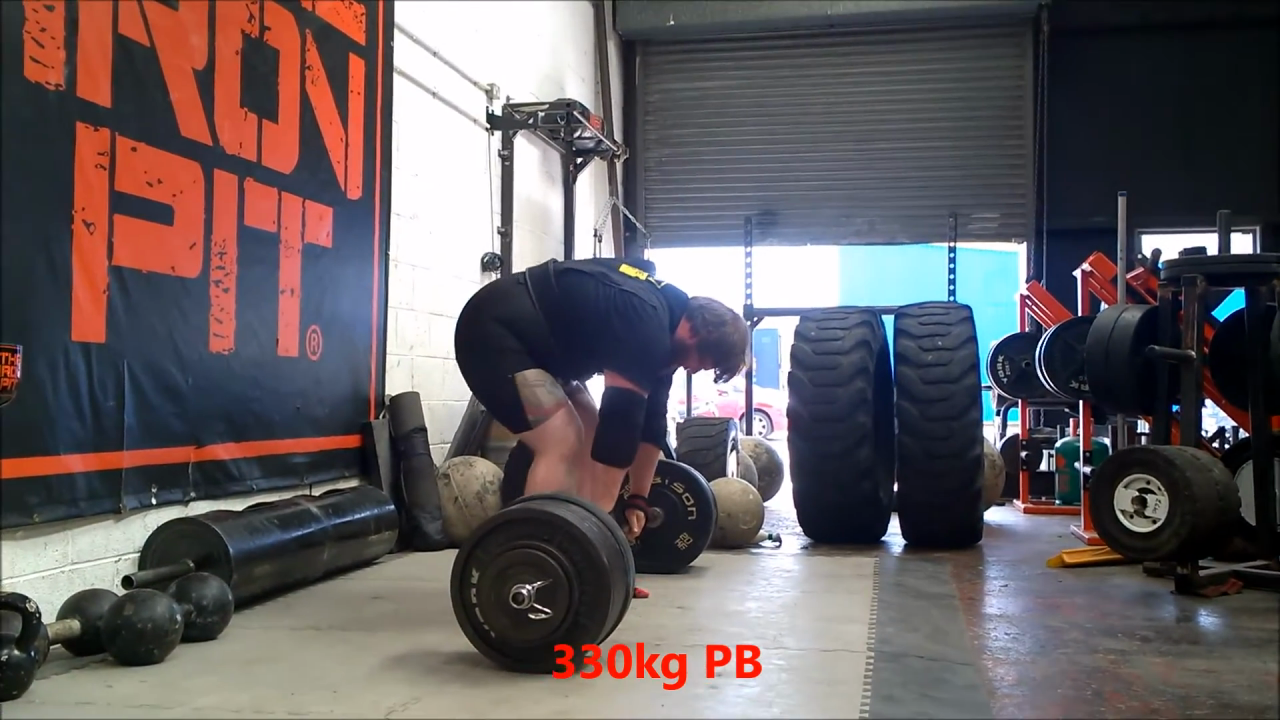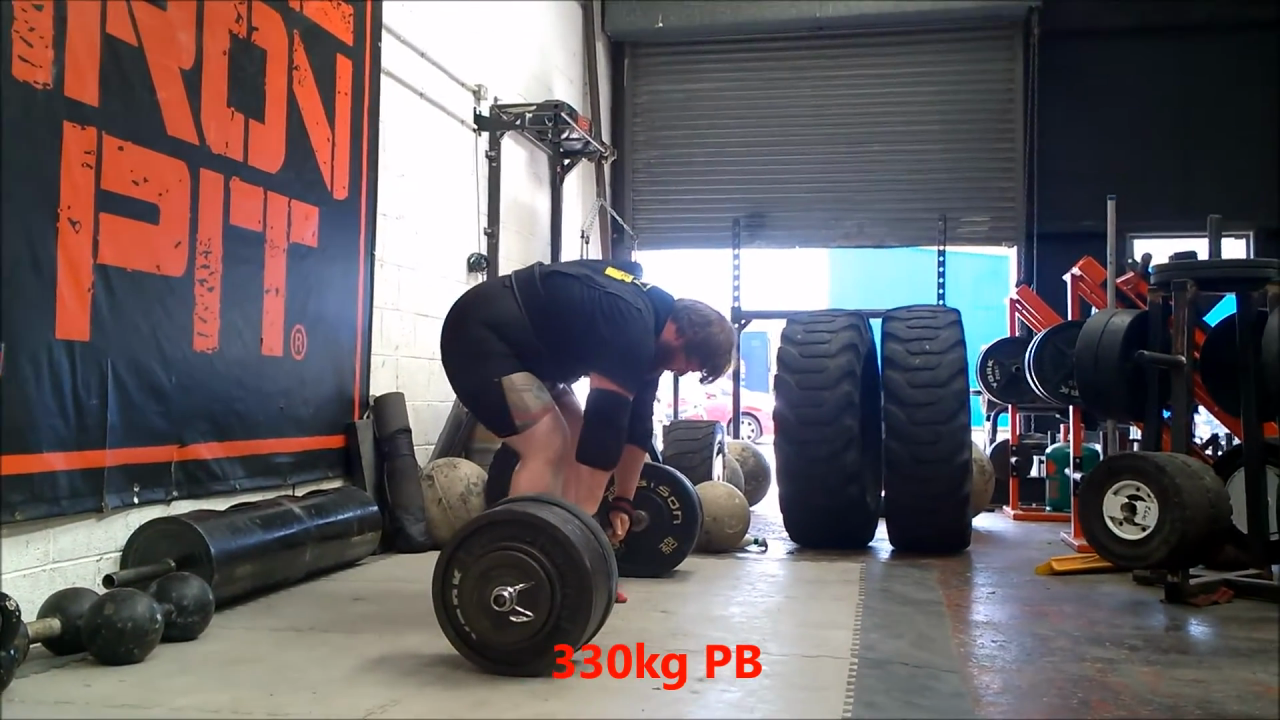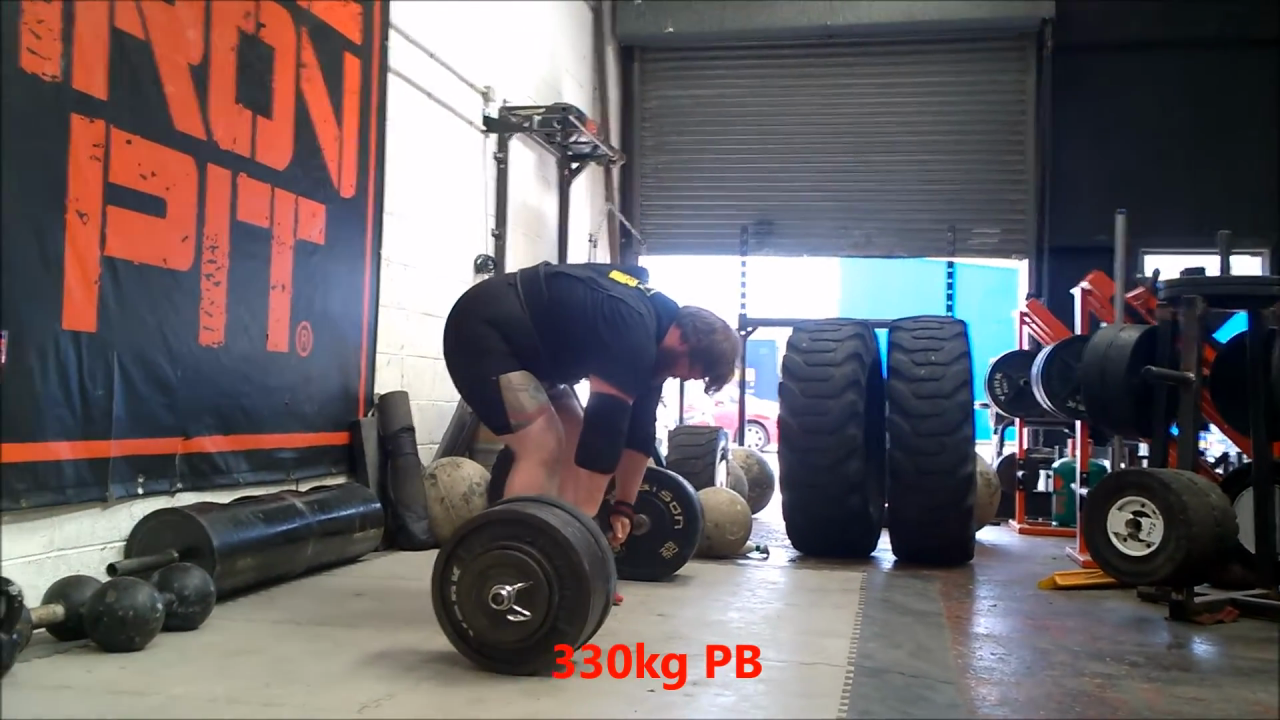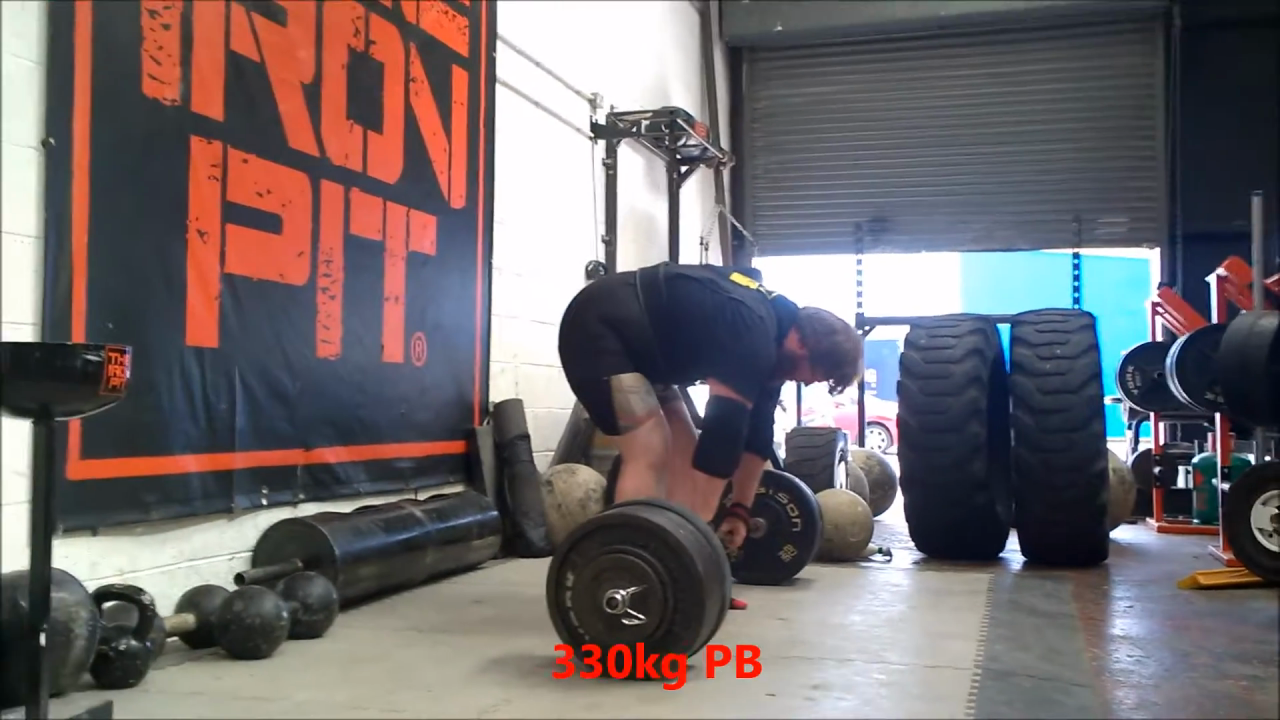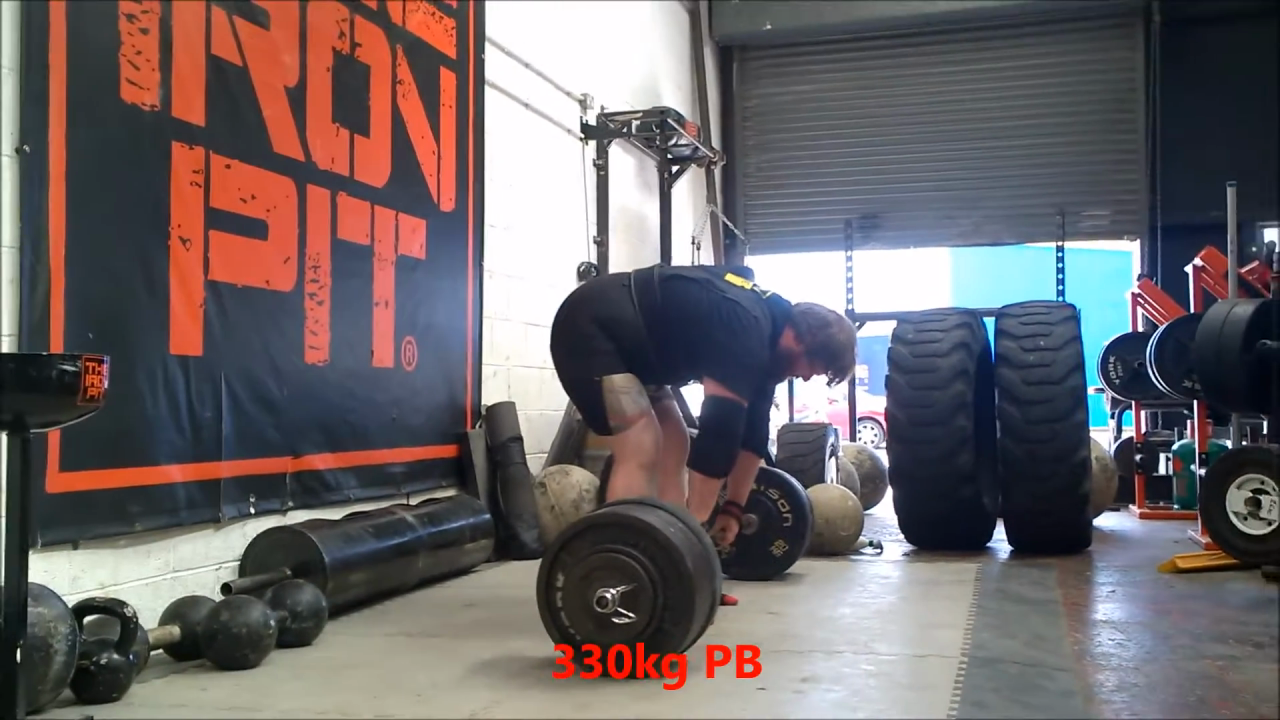
dt=0.3s
person 1, frame 1
left shoulder: (665, 321)
right shoulder: (645, 326)
left elbow: (651, 416)
right elbow: (621, 419)
left wrist: (638, 499)
left hip: (532, 341)
right hip: (494, 332)
left knee: (590, 442)
right knee: (561, 445)
person 1, frame 2
left shoulder: (651, 323)
right shoulder: (629, 329)
left elbow: (636, 420)
right elbow: (605, 421)
left wrist: (622, 502)
left hip: (519, 343)
right hip: (480, 334)
left knee: (575, 444)
right knee: (547, 448)
person 1, frame 3
left shoulder: (653, 331)
right shoulder: (632, 333)
left elbow: (639, 425)
right elbow: (605, 425)
left wrist: (624, 506)
left hip: (521, 342)
right hip: (483, 331)
left knee: (573, 444)
right knee: (543, 449)
person 1, frame 4
left shoulder: (772, 334)
right shoulder: (751, 336)
left elbow: (757, 428)
right elbow: (723, 428)
left wrist: (740, 510)
left hip: (635, 342)
right hip: (599, 330)
left knee: (682, 451)
right knee: (650, 454)
person 1, frame 5
right shoulder: (747, 341)
left elbow: (752, 432)
right elbow: (719, 438)
left wrist: (733, 512)
left hip: (631, 345)
right hip: (590, 332)
left knee: (674, 450)
right knee: (641, 455)
